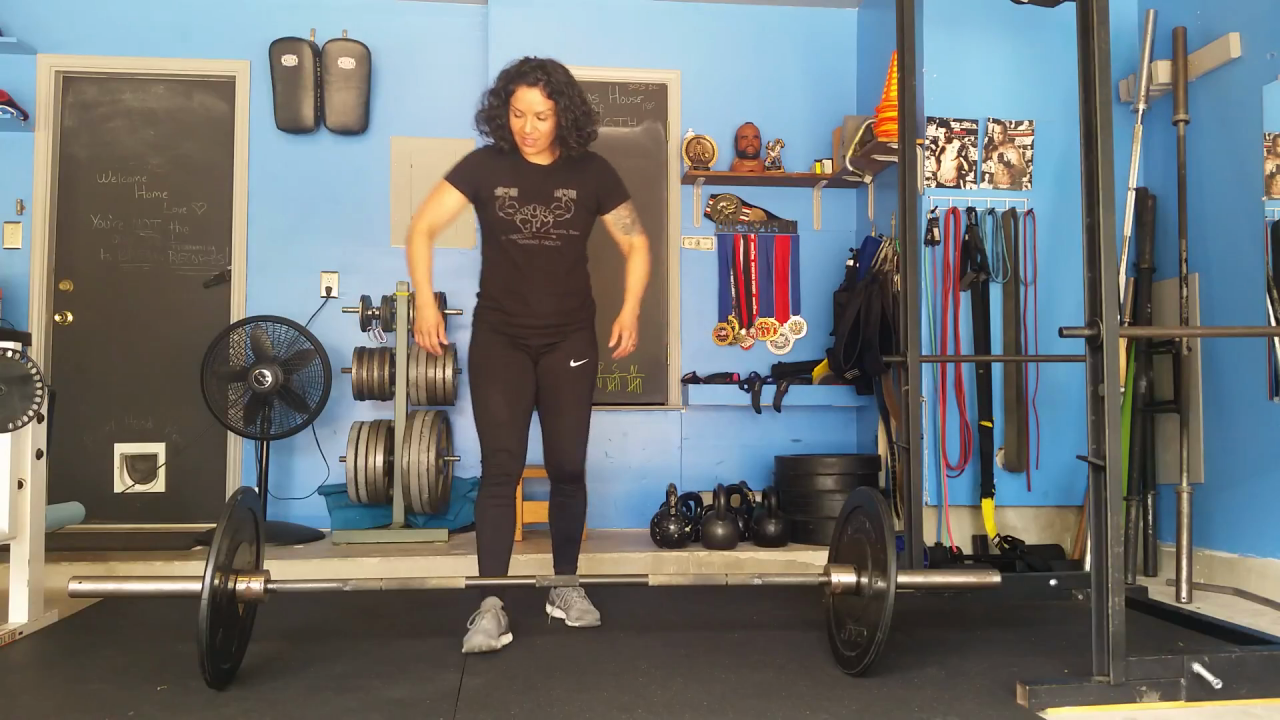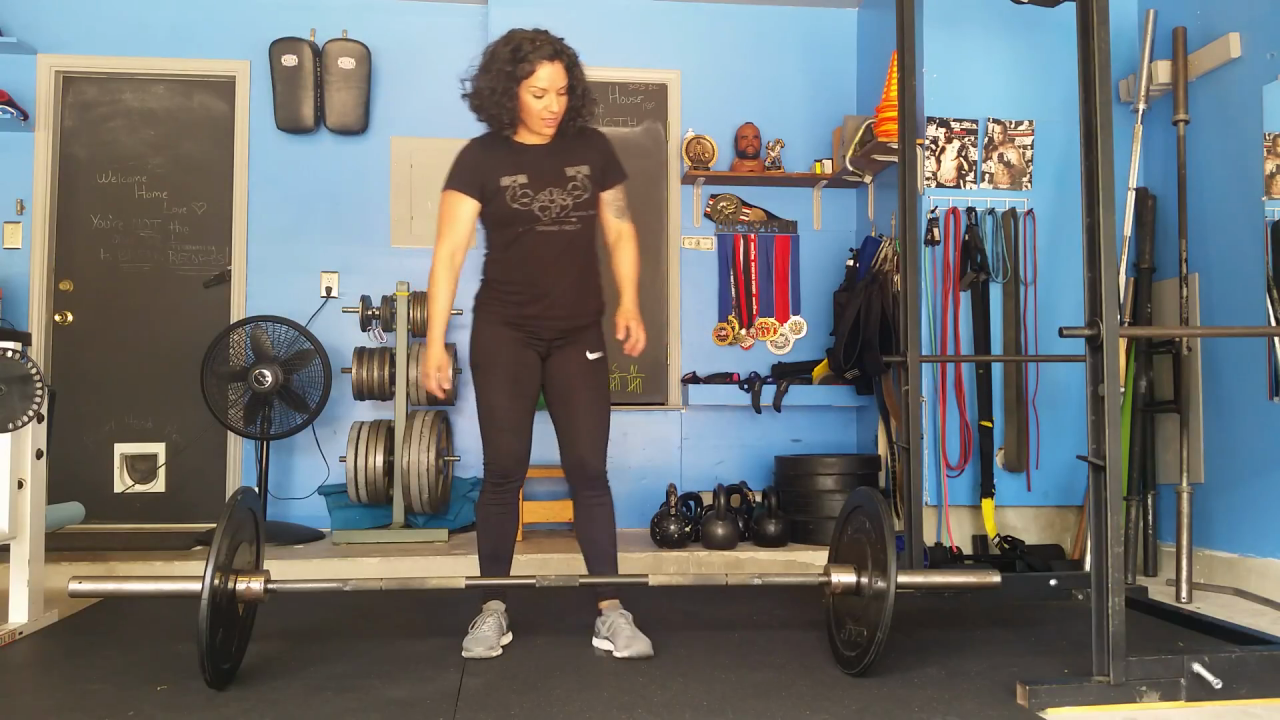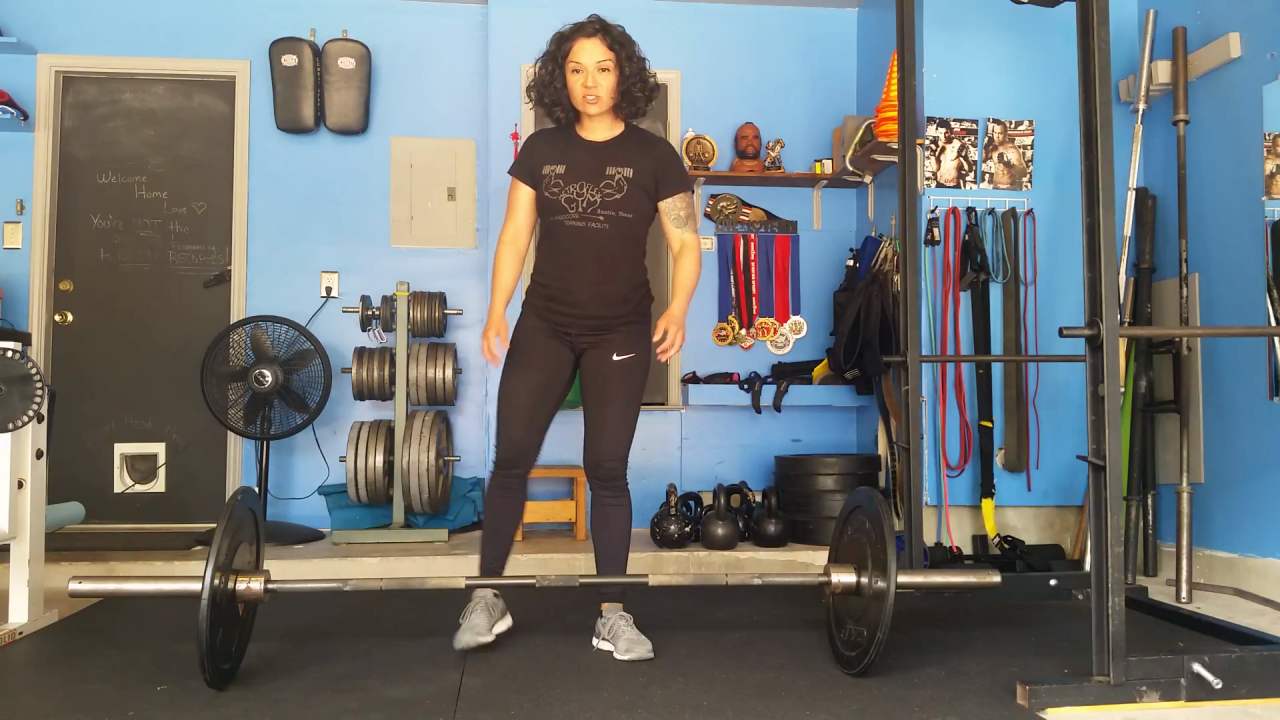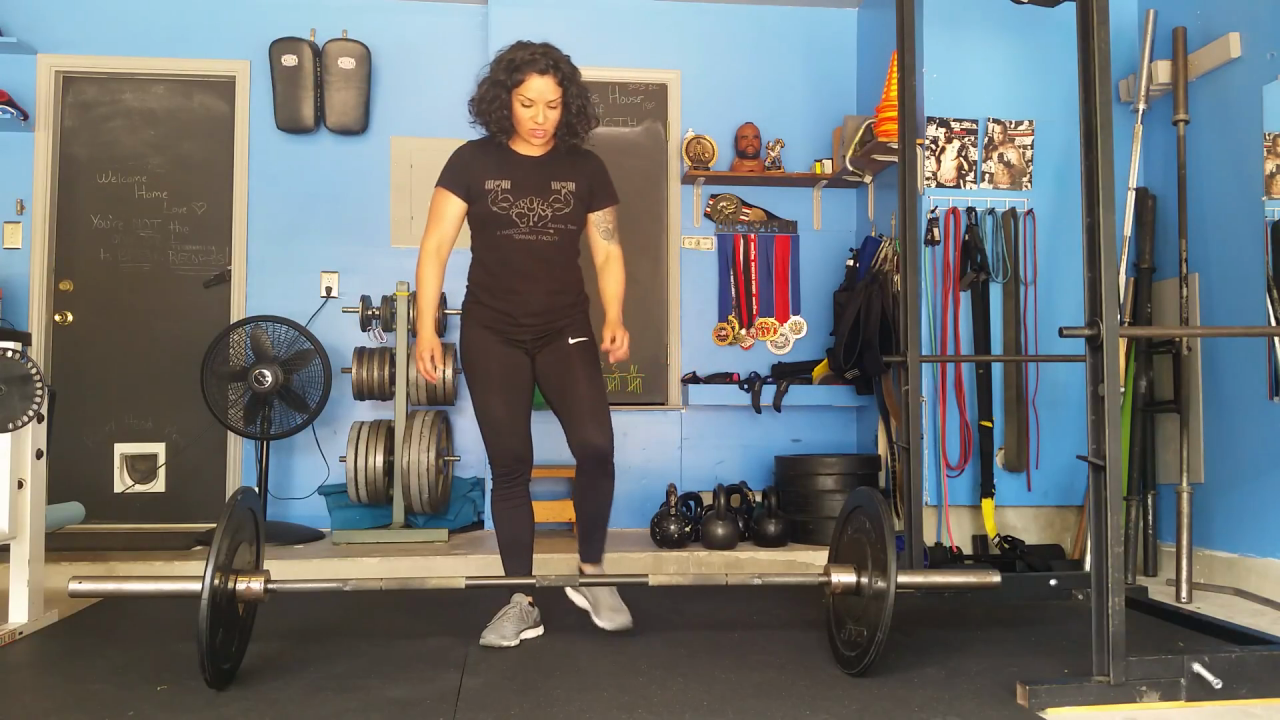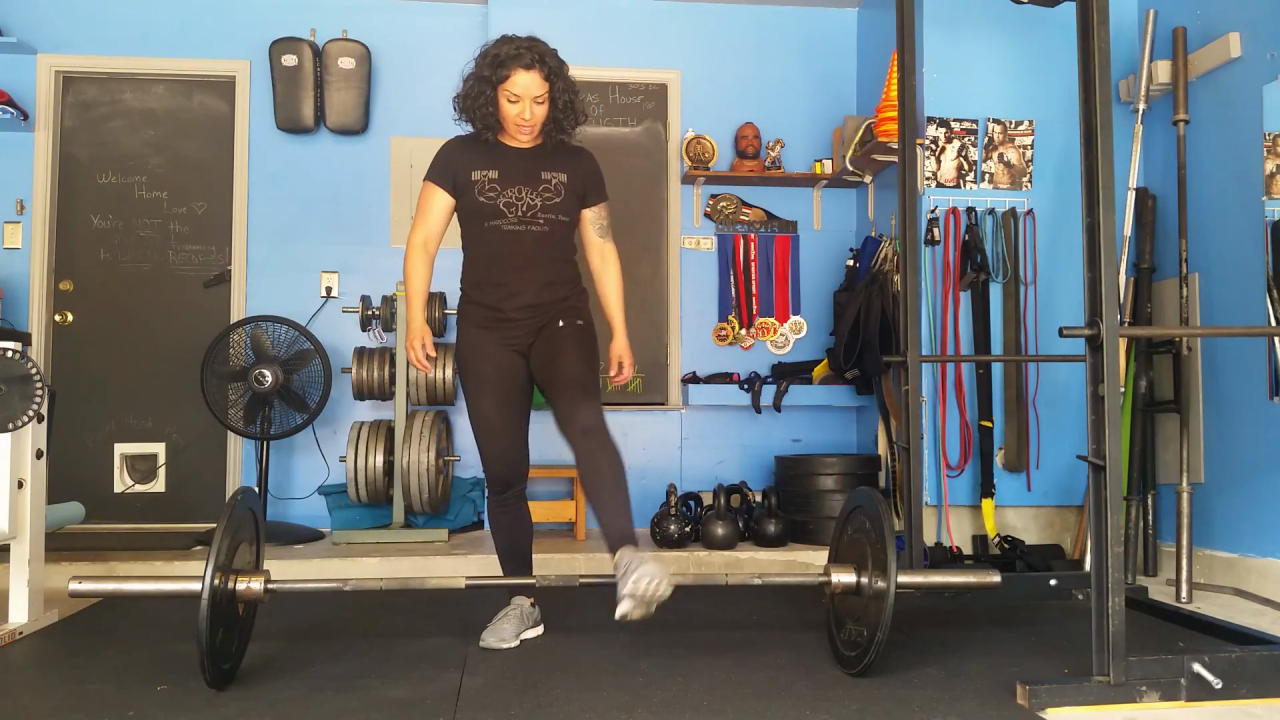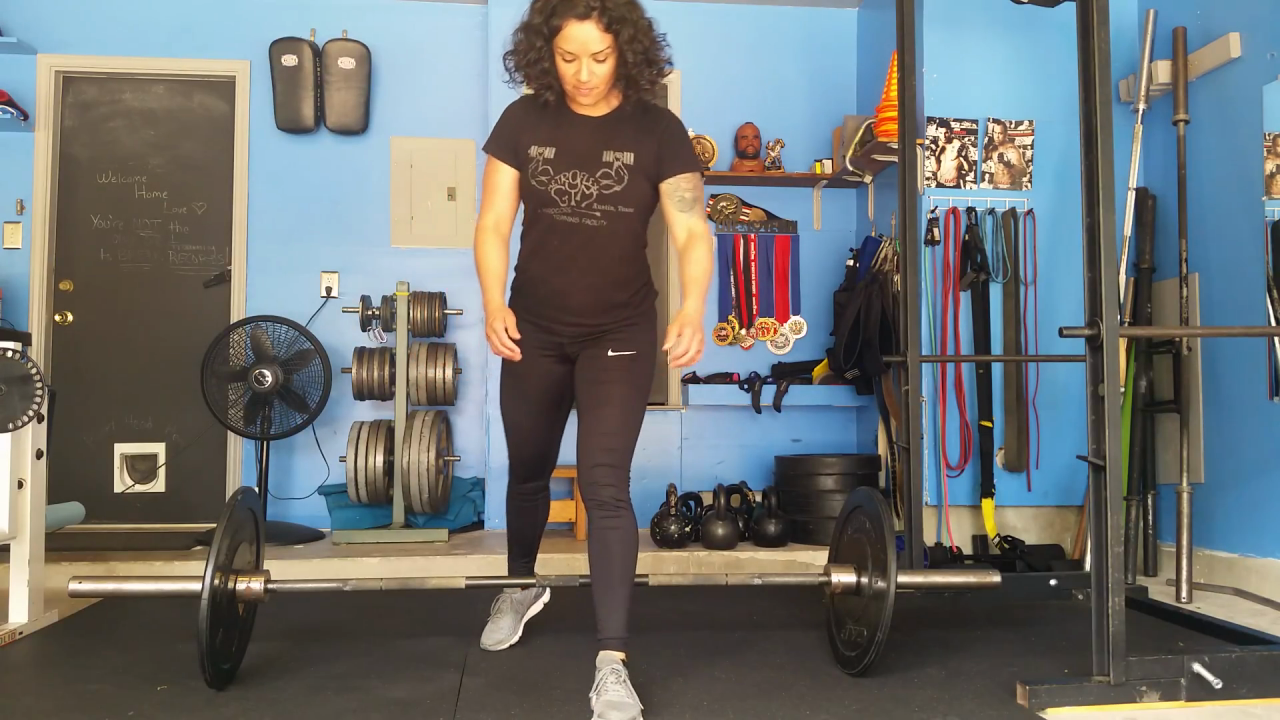
dt=0.7s
person 1, frame 1
left shoulder: (592, 172)
right shoulder: (484, 167)
left elbow: (635, 243)
right elbow: (421, 230)
left wrist: (630, 309)
right wrist: (425, 300)
left hip: (569, 336)
right hip: (500, 336)
left knee: (566, 466)
right knee: (501, 465)
left ankle: (564, 585)
right ankle: (491, 604)
person 1, frame 2
left shoulder: (592, 148)
right shoulder: (481, 158)
left elbow: (620, 231)
right elbow: (447, 252)
left wrist: (628, 303)
right wrist: (435, 338)
left hip: (576, 331)
right hip: (505, 331)
left knee: (587, 468)
right knee: (505, 469)
left ankle: (609, 611)
right ankle: (493, 608)
person 1, frame 3
left shoulder: (654, 155)
right shoulder: (540, 150)
left elbow: (685, 245)
right elbow: (516, 236)
left wrist: (676, 310)
right wrist: (496, 312)
left hip: (620, 331)
right hip: (544, 325)
left knee: (607, 469)
right knee: (512, 457)
left ankle: (612, 613)
right ankle: (487, 594)
person 1, frame 4
left shoulder: (585, 168)
right shoulder: (472, 162)
left elbow: (608, 253)
right elbow: (435, 247)
left wrist: (613, 319)
right wrist: (426, 328)
left hip: (564, 328)
right hip: (491, 333)
left knee: (595, 444)
right knee: (510, 465)
left ankle: (590, 576)
right ankle: (521, 602)
person 1, frame 5
left shoulder: (576, 164)
right shoulder: (459, 157)
left elbow: (601, 252)
right elbow: (423, 241)
left wrist: (620, 332)
right wrist: (415, 318)
left hip: (560, 321)
right hip: (487, 331)
left knee: (584, 421)
right knee: (503, 470)
left ankle: (629, 563)
right ankle: (523, 601)
person 1, frame 6
left shoulder: (658, 130)
right shoulder: (522, 122)
left elbow: (691, 231)
right elbow: (494, 222)
left wrist: (692, 307)
right wrist: (495, 303)
left hip: (621, 334)
right hip: (537, 329)
left knee: (605, 486)
right knee: (528, 470)
left ankle: (611, 663)
right ankle: (522, 584)
